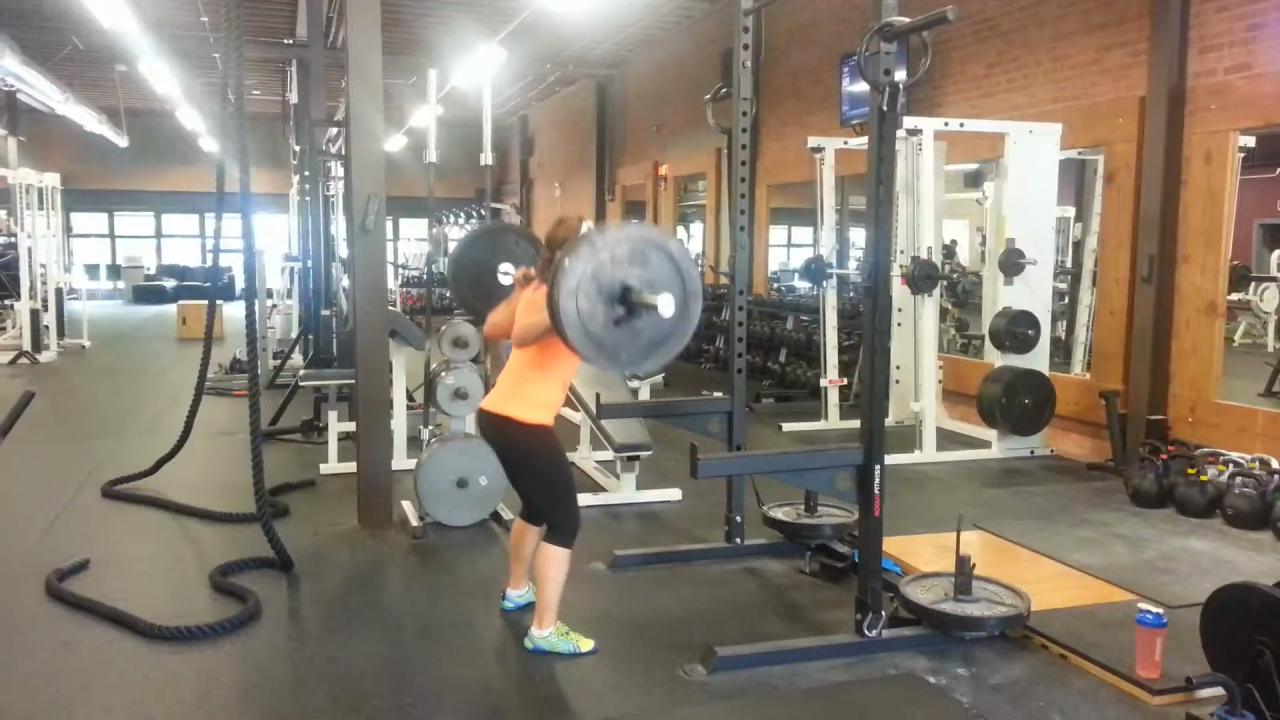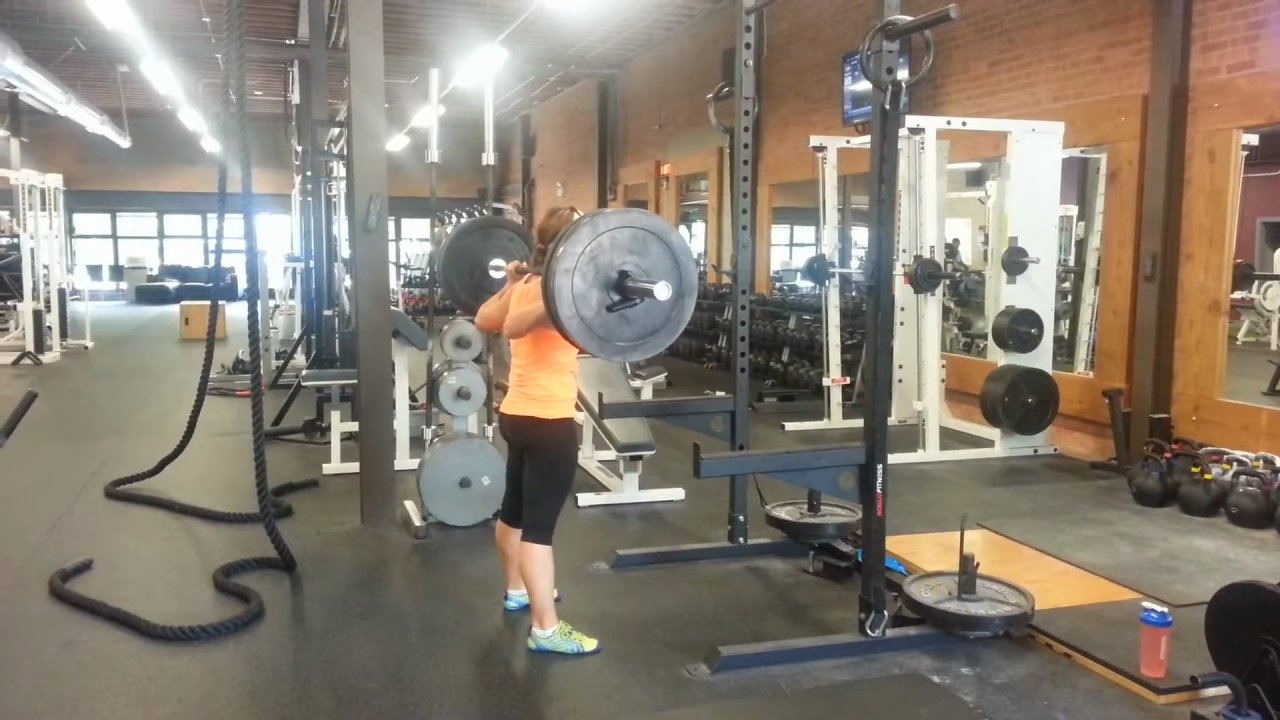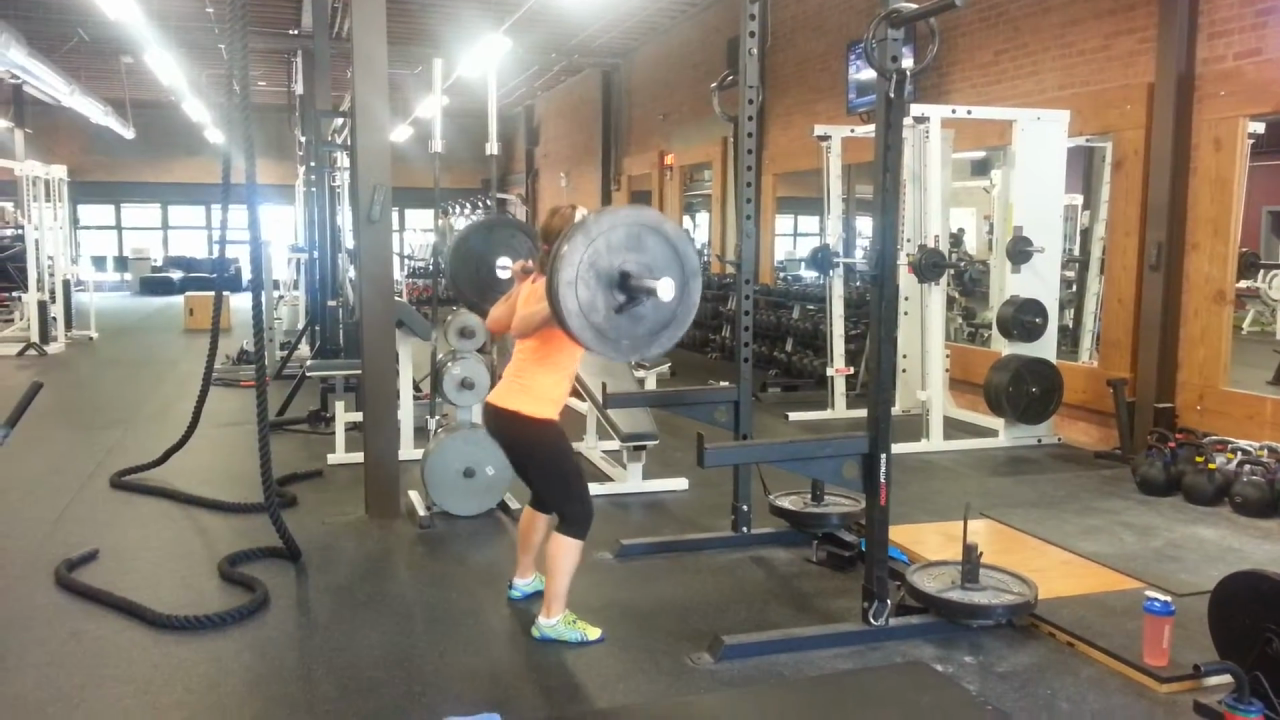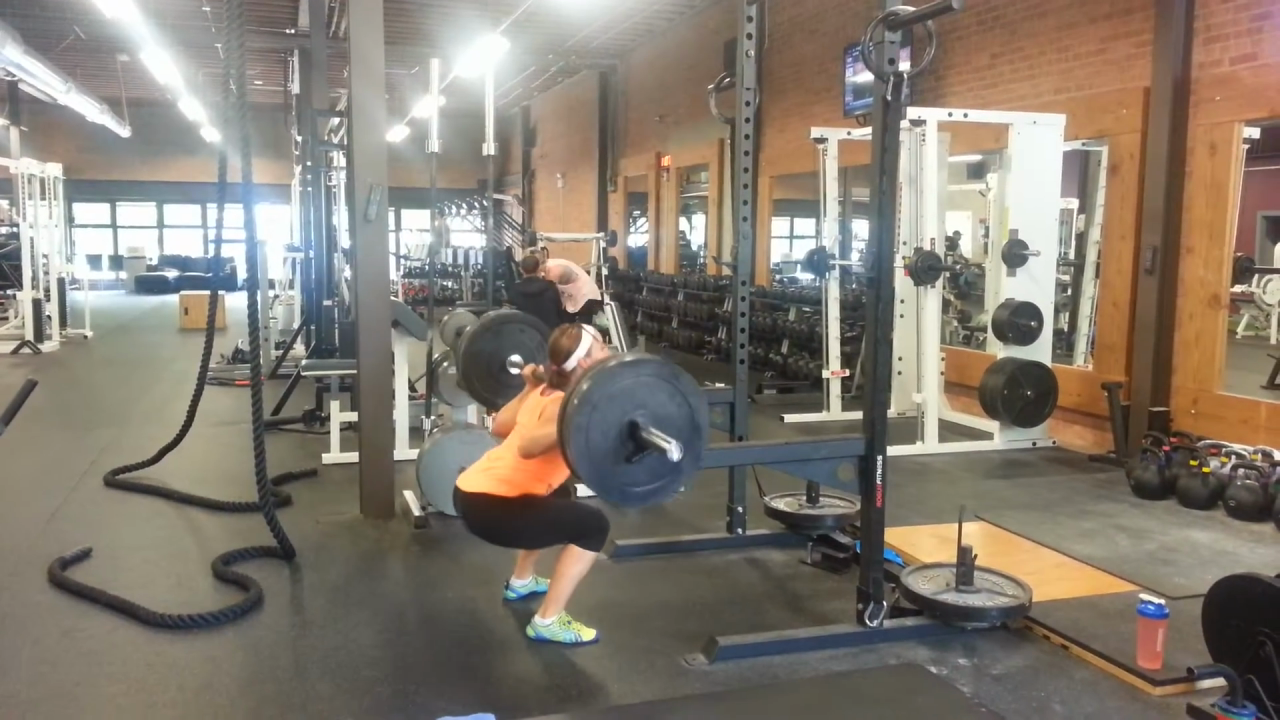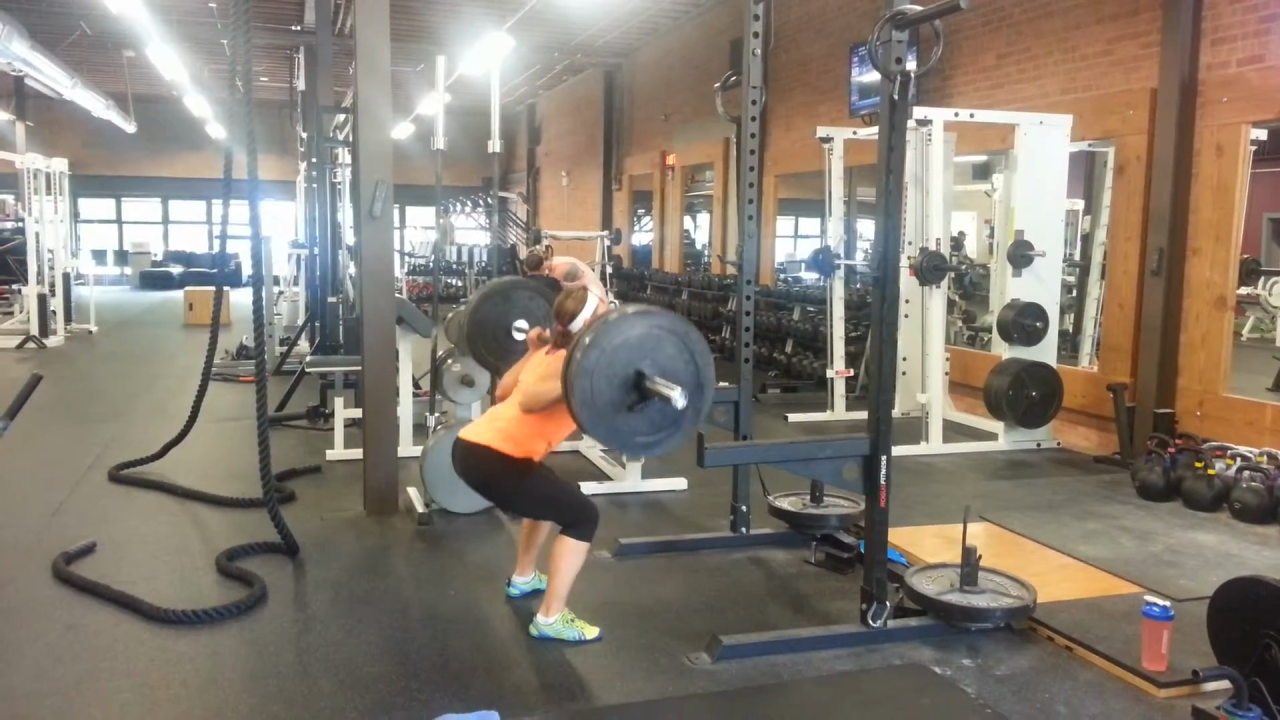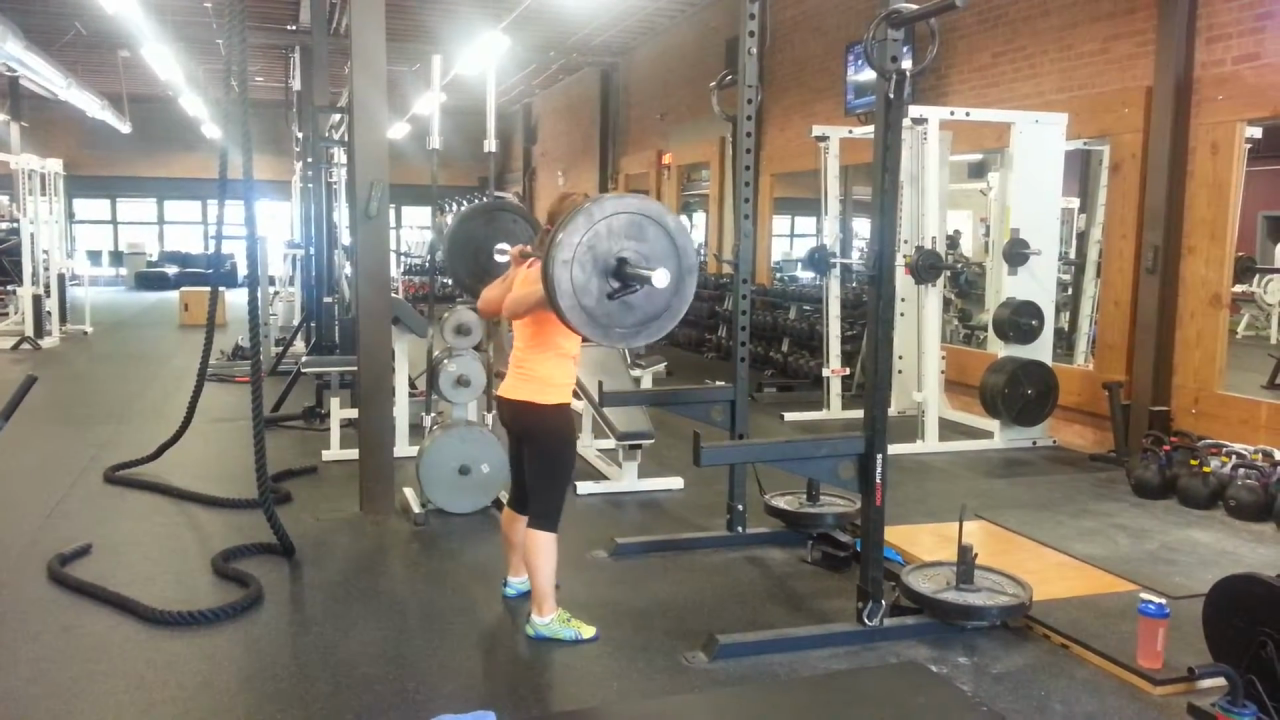
dt=0.7s
person 1, frame 1
left shoulder: (539, 291)
left elbow: (492, 328)
right elbow: (523, 336)
left wrist: (520, 289)
left hip: (498, 413)
right hip: (521, 422)
left knee: (539, 505)
right knee: (565, 521)
left ankle: (517, 590)
right ankle: (545, 631)
person 1, frame 2
left shoulder: (528, 284)
left elbow: (483, 321)
right elbow: (515, 327)
left wrist: (510, 283)
left hip: (518, 414)
right hip: (547, 421)
left knee: (516, 510)
right knee: (538, 525)
left ankle: (517, 591)
right ankle: (546, 630)
person 1, frame 3
left shoulder: (536, 281)
left elbow: (494, 323)
right elbow: (522, 327)
left wrist: (518, 282)
left hip: (504, 408)
right hip: (529, 417)
left knee: (547, 496)
right knee: (577, 514)
left ankle: (523, 579)
right ankle: (552, 620)
person 1, frame 4
left shoulder: (545, 392)
left elbow: (500, 427)
right elbow: (528, 447)
left wrist: (528, 386)
left hip: (474, 490)
right hip: (488, 506)
left knee: (560, 496)
right knee: (593, 526)
left ankle: (520, 581)
right ankle: (547, 621)
person 1, frame 5
left shoulder: (550, 353)
left elbow: (503, 390)
right elbow: (529, 402)
left hip: (474, 446)
right hip: (488, 457)
left knee: (555, 494)
right knee: (582, 515)
left ankle: (523, 577)
right ankle: (551, 618)
person 1, frame 6
left shoulder: (533, 267)
left elbow: (487, 304)
right elbow: (513, 307)
left wrist: (514, 266)
left hip: (516, 399)
right hip: (544, 405)
left knee: (523, 497)
right knee: (545, 511)
left ankle: (517, 578)
right ankle: (546, 617)
